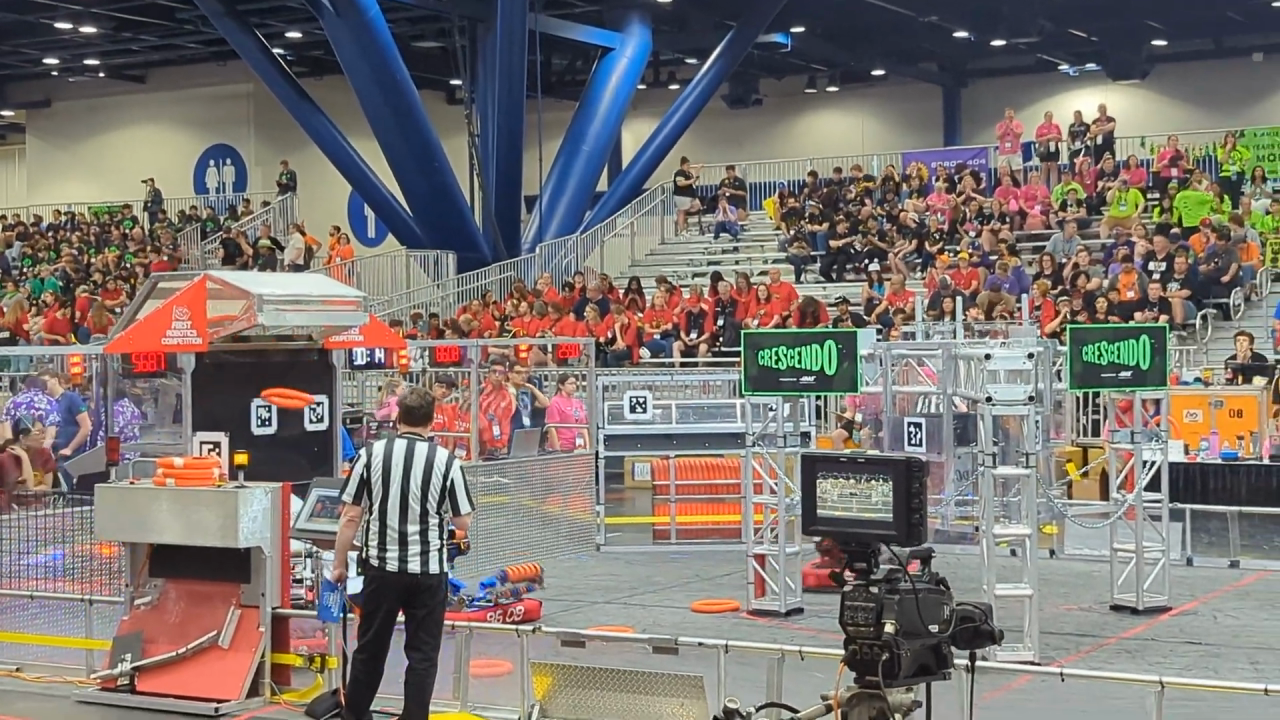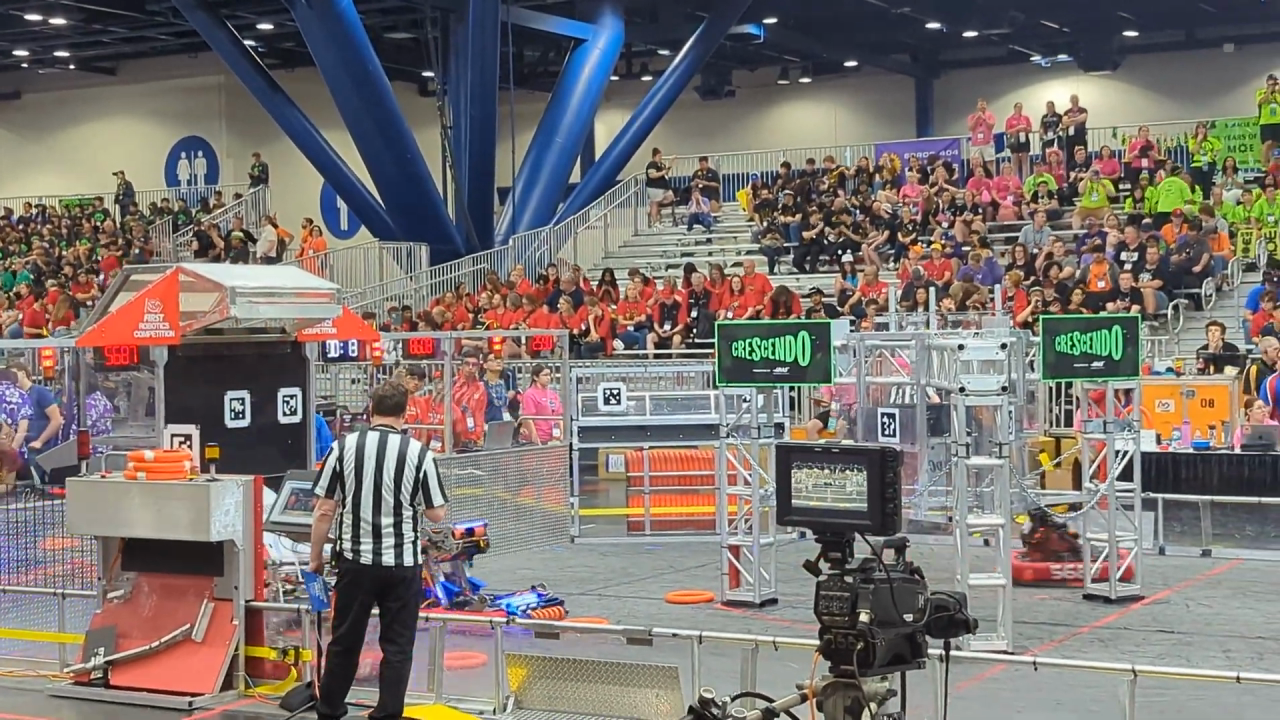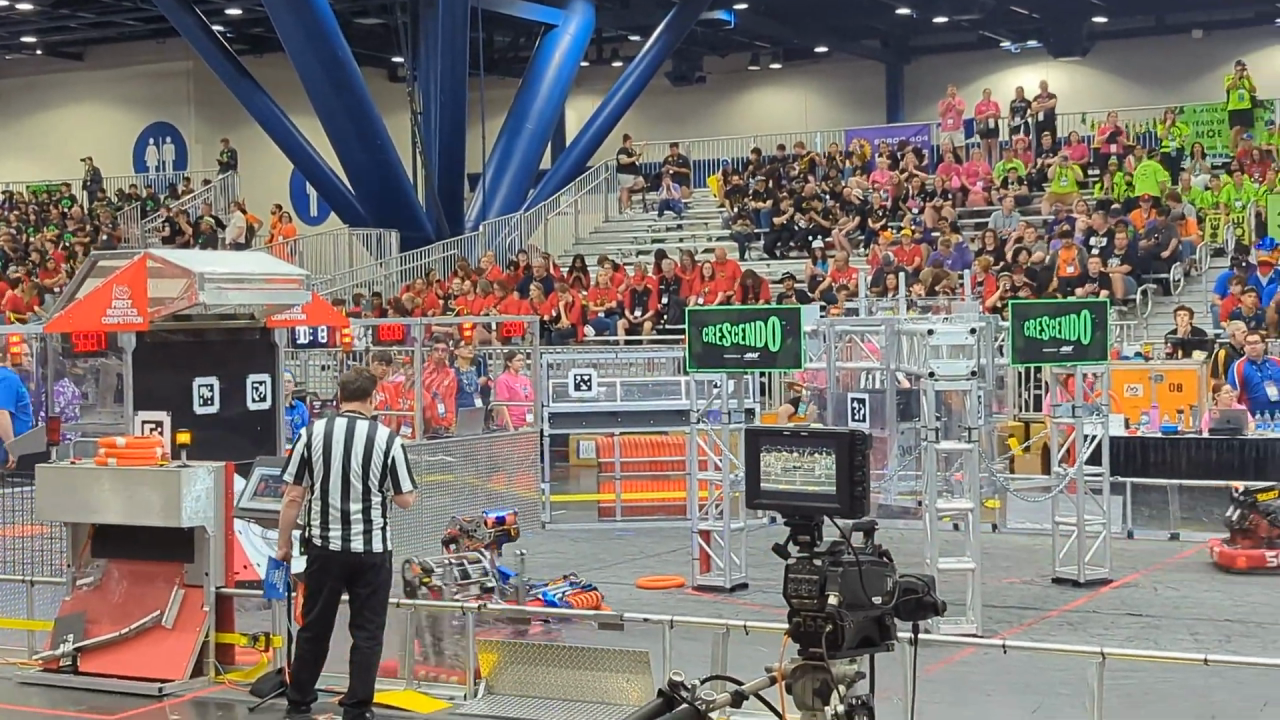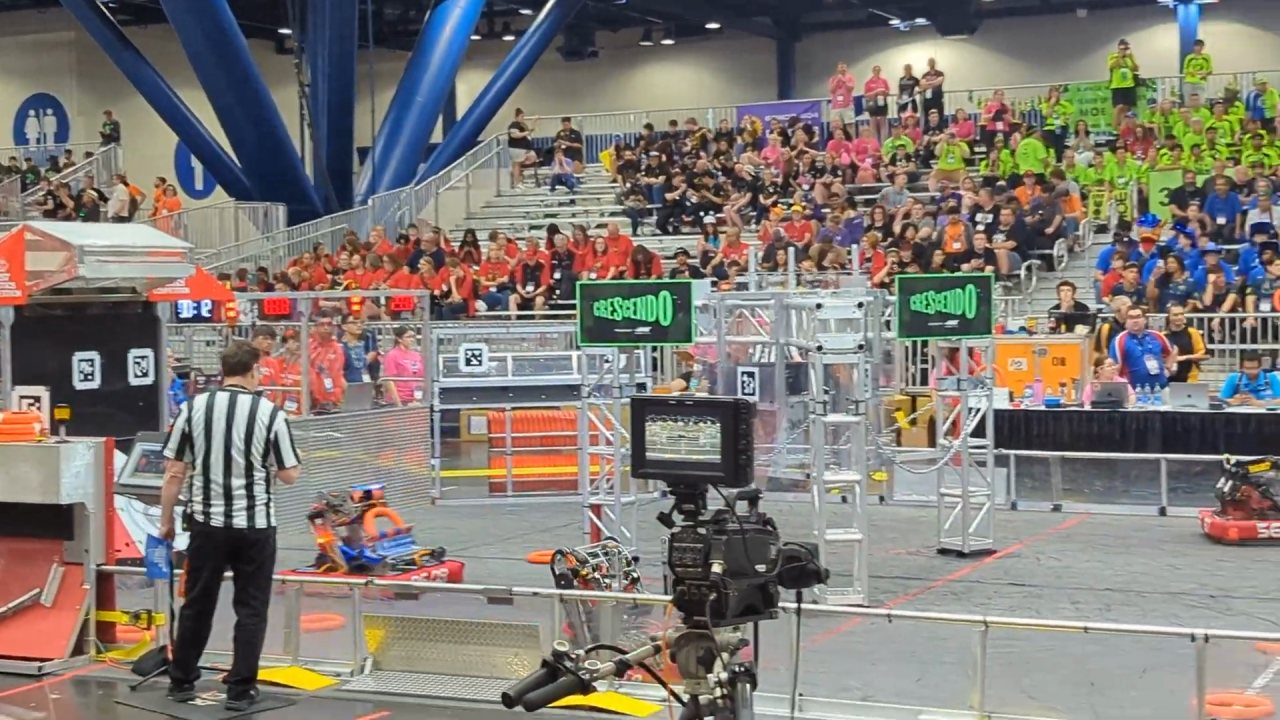
dt=0.5s
person 1, frame 1
left shoulder: (371, 454)
right shoulder: (446, 460)
left elbow: (350, 517)
right elbow: (463, 522)
left wrist: (339, 564)
left hip: (381, 568)
right hip: (428, 571)
left knee: (369, 649)
right knee: (423, 654)
person 1, frame 2
left shoulder: (343, 447)
right shoulder: (419, 453)
left elbow: (324, 510)
right elbow: (437, 515)
left wrist: (316, 556)
left hip: (355, 560)
right hip: (402, 564)
left knee: (343, 642)
right knee: (397, 646)
person 1, frame 3
left shoulder: (312, 433)
right shoulder: (387, 438)
left elbow: (293, 497)
right elbow: (406, 500)
left wrist: (284, 544)
left hip: (324, 547)
right hip: (371, 550)
left knee: (314, 627)
right knee: (367, 632)
person 1, frame 4
left shoulder: (194, 407)
right shoulder: (270, 413)
left elbow: (175, 472)
right elbow: (289, 475)
left wrist: (167, 519)
right wrist: (294, 455)
left hip: (206, 524)
right hip: (254, 526)
left knee: (197, 604)
right knee: (251, 609)
left ankle: (181, 681)
right ankle: (240, 689)
